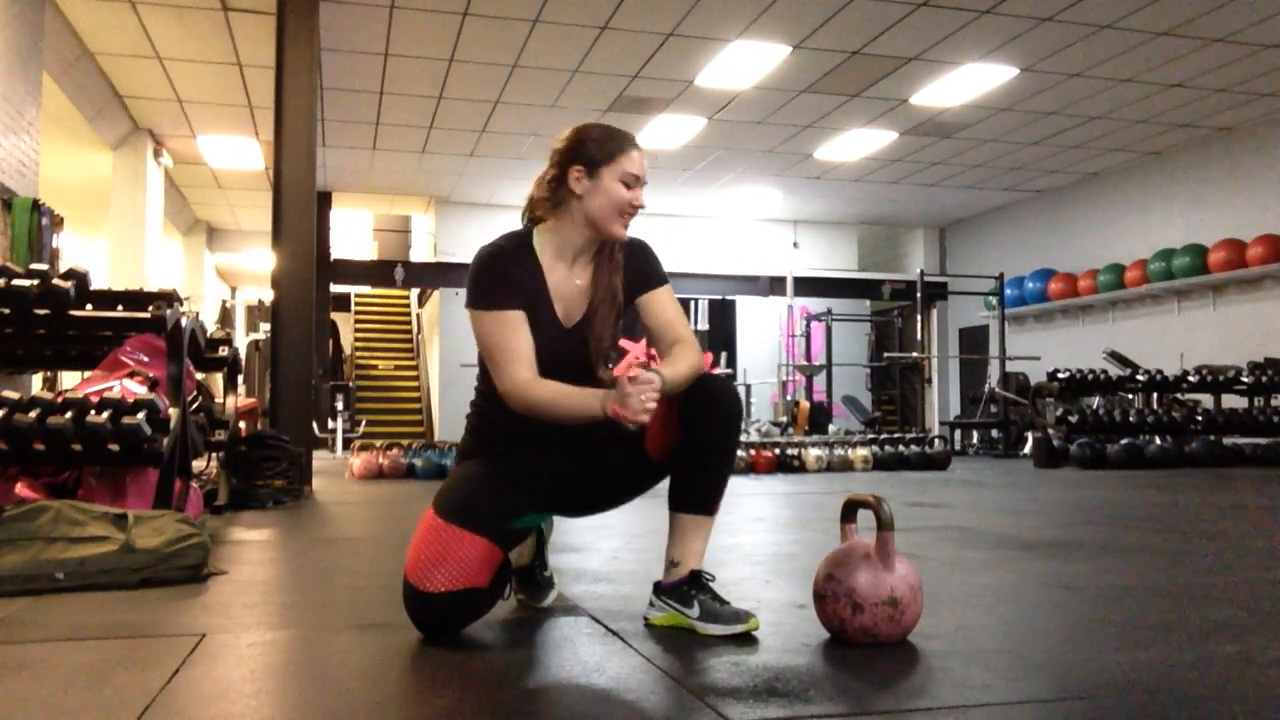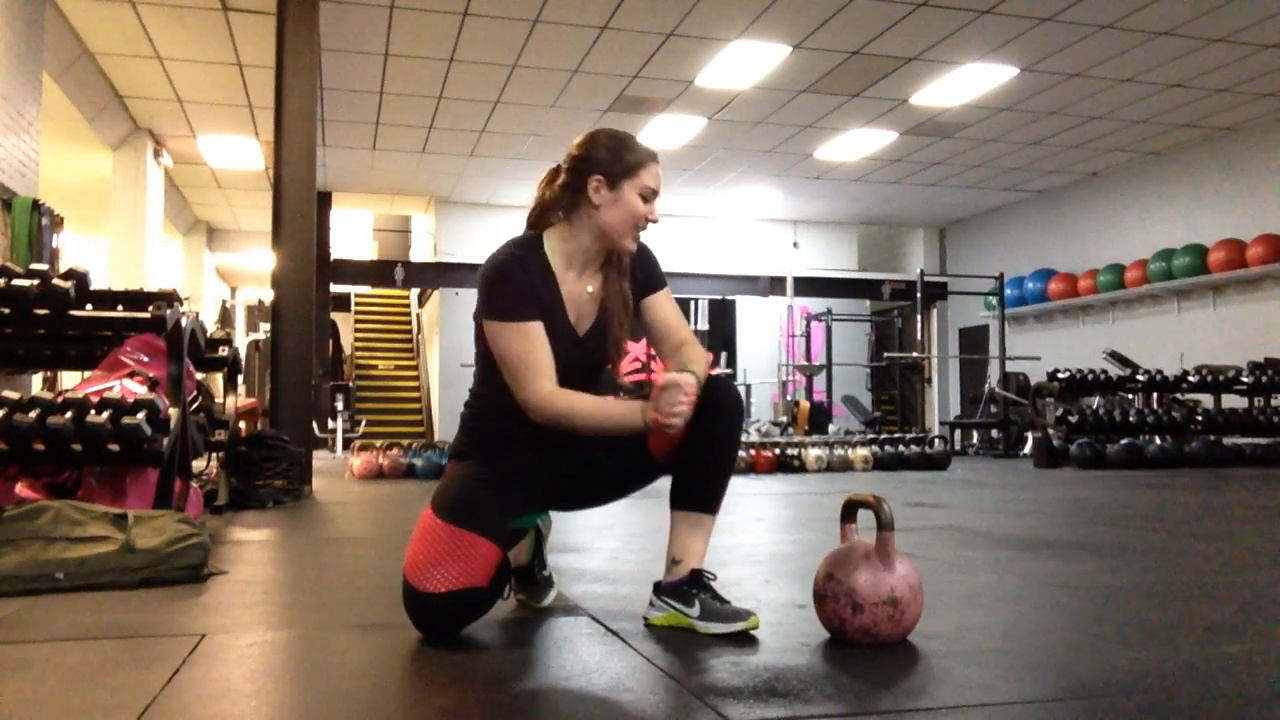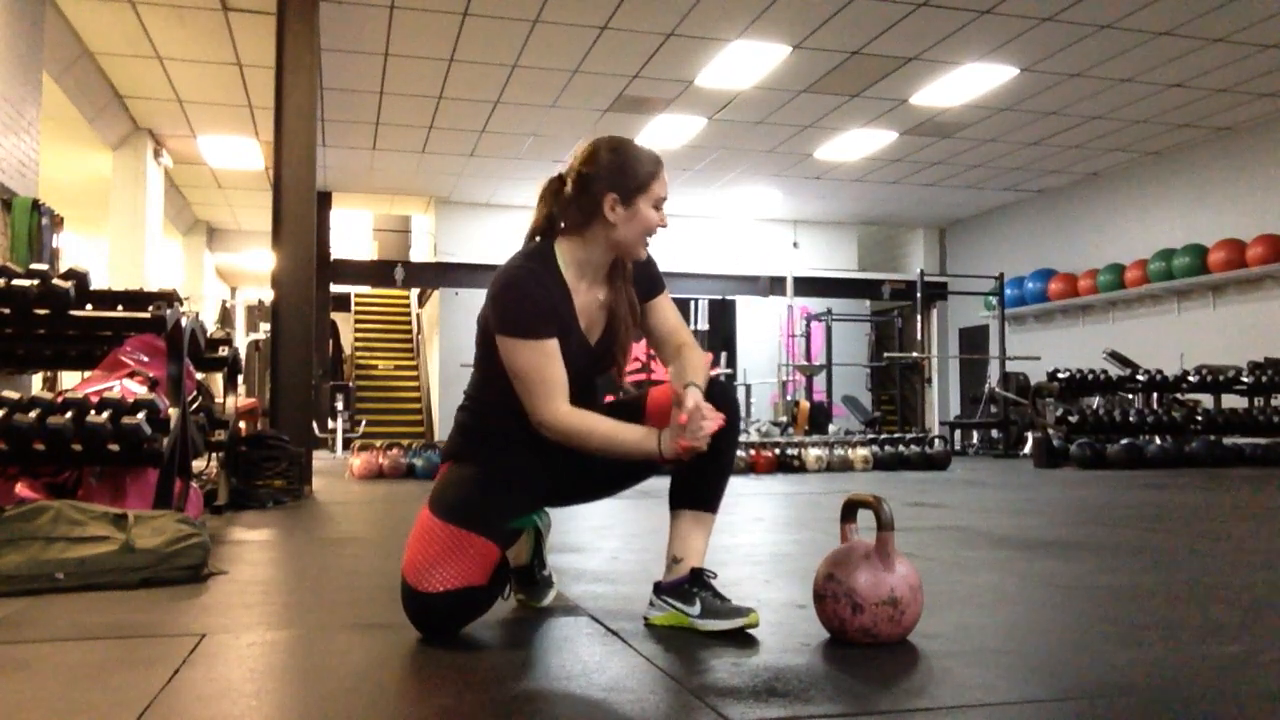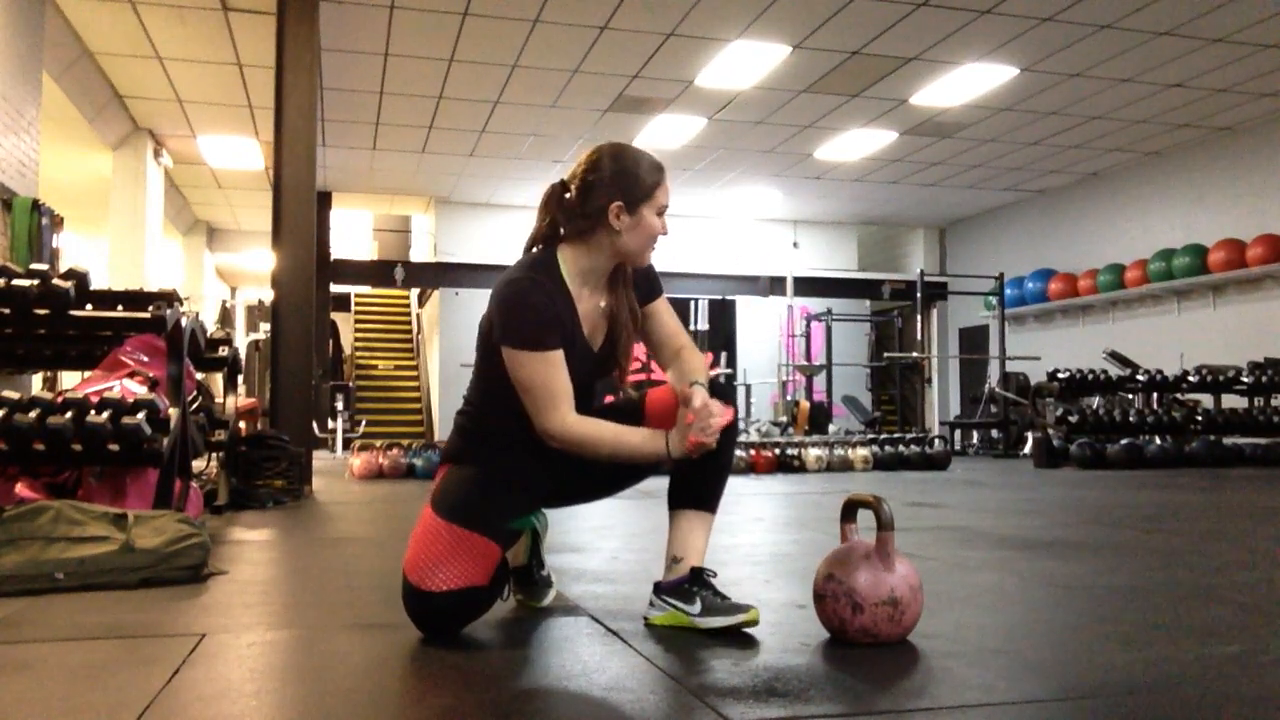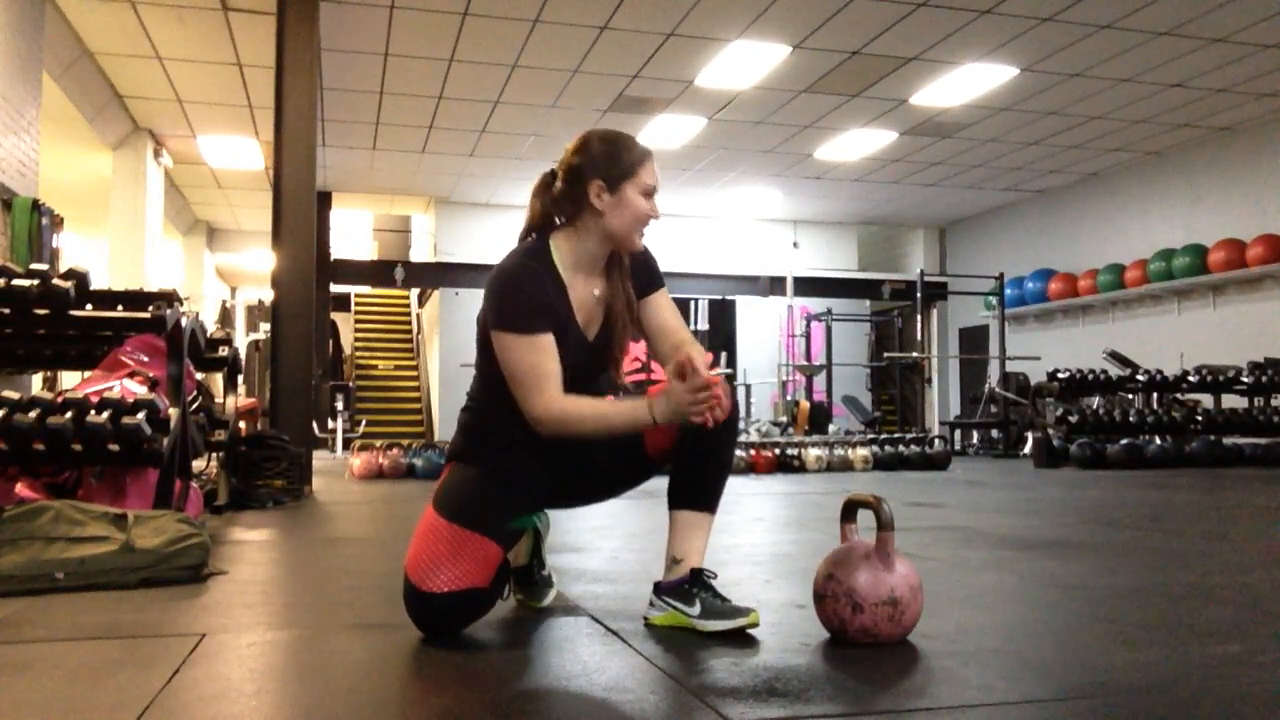
dt=0.2s
person 1, frame 1
left shoulder: (633, 259)
right shoulder: (501, 264)
left elbow: (683, 347)
right elbow: (519, 389)
left wrist: (657, 383)
right wrist: (614, 401)
left hip: (590, 451)
right hip: (507, 456)
left knee: (714, 399)
right knee: (436, 608)
left ankle: (679, 589)
right ankle: (523, 544)
person 1, frame 2
left shoulder: (634, 263)
right shoulder: (512, 270)
left elbow: (684, 346)
right elbow: (540, 398)
left wrist: (684, 382)
right wrist: (652, 412)
left hip: (584, 446)
right hip: (502, 455)
left knee: (716, 400)
right knee: (436, 607)
left ankle: (680, 589)
right ankle: (522, 542)
person 1, frame 3
left shoulder: (634, 269)
right shoulder: (524, 284)
left elbow: (683, 349)
right elbow: (551, 415)
left wrist: (691, 394)
right wrist: (664, 443)
left hip: (579, 446)
right hip: (498, 455)
left knee: (715, 401)
right knee: (434, 609)
left ankle: (680, 588)
right ankle: (521, 542)
person 1, frame 4
left shoulder: (634, 275)
right shoulder: (527, 293)
left elbow: (680, 352)
right elbow: (557, 425)
left wrist: (696, 392)
right wrist: (671, 441)
left hip: (579, 448)
right hip: (497, 457)
left knee: (716, 409)
right knee: (436, 607)
left ankle: (679, 588)
right ankle: (519, 542)
person 1, frame 5
left shoulder: (634, 266)
right shoulder: (521, 280)
left elbow: (684, 347)
right elbow: (546, 410)
left wrist: (687, 376)
right wrist: (659, 405)
left hip: (584, 446)
right hip: (501, 455)
left knee: (711, 401)
right knee: (437, 608)
left ankle: (680, 589)
right ankle: (522, 542)
